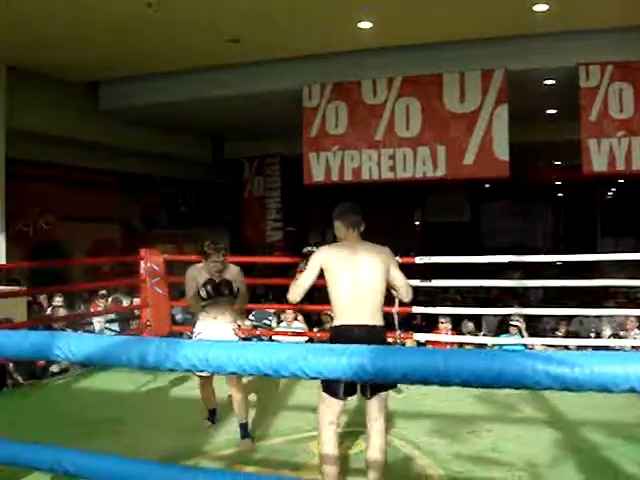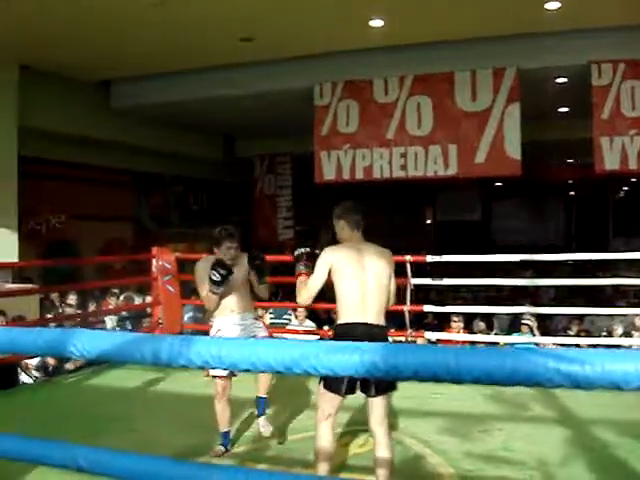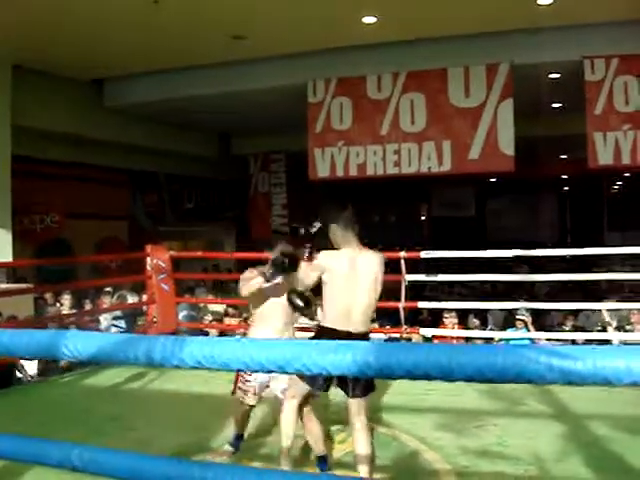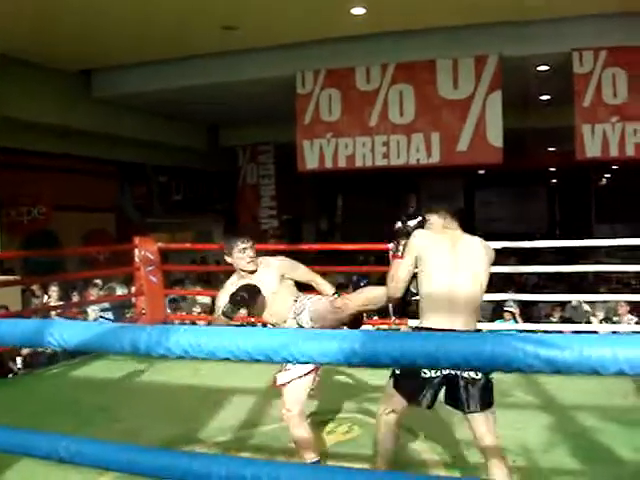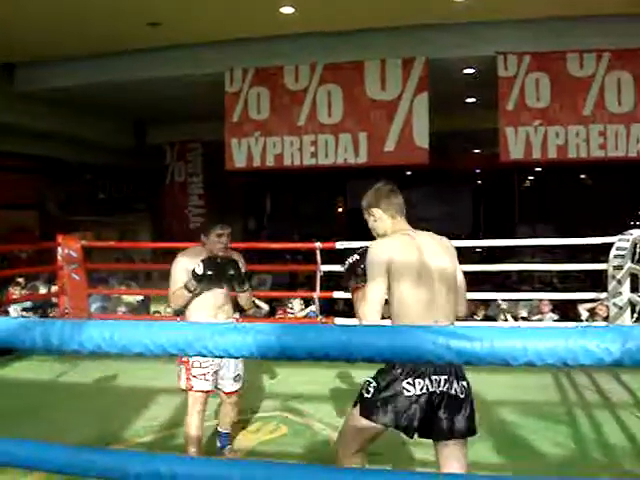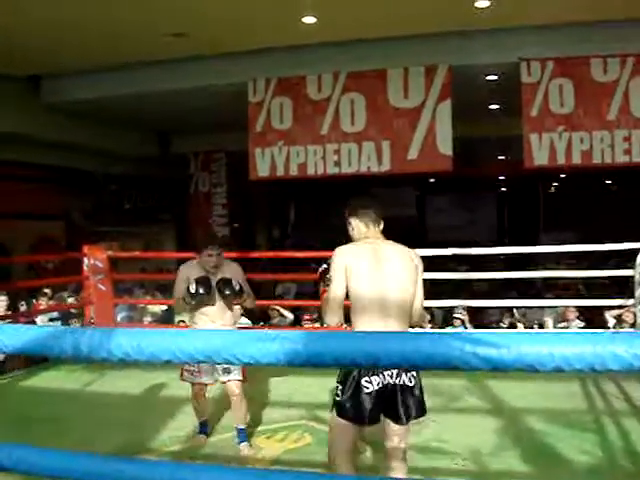
dt=0.7s
person 1, frame 1
left shoulder: (324, 253)
right shoulder: (383, 254)
left elbow: (293, 296)
right elbow: (406, 295)
left wrist: (304, 269)
left hip: (343, 340)
right hip: (376, 341)
left knee: (328, 425)
right knee: (376, 425)
person 1, frame 2
left shoulder: (331, 254)
right shoulder: (385, 255)
left elbow: (303, 299)
left wrist: (302, 269)
left hip: (347, 338)
right hip: (378, 341)
left knee: (325, 418)
right knee: (379, 426)
person 1, frame 3
left shoulder: (327, 258)
right shoulder: (377, 260)
left elbow: (304, 282)
left hip: (327, 342)
left knee: (291, 400)
right knee: (359, 421)
person 1, frame 4
left shoulder: (423, 239)
right shoulder: (484, 249)
left elbow: (394, 290)
left wrist: (397, 254)
left knee: (388, 414)
right knee: (488, 441)
person 1, frame 5
left shoulder: (382, 249)
right shoulder: (445, 247)
left elbow: (370, 322)
left wrist: (357, 286)
left hip: (408, 367)
right hip: (450, 369)
left knee: (347, 448)
right knee: (454, 472)
person 1, frame 6
left shoulder: (345, 254)
right shoulder: (410, 256)
left elbow: (332, 320)
right elbow: (418, 316)
left wrist: (326, 287)
left knee: (339, 450)
right knee: (396, 452)
person 2, frame 1
left shoulder: (234, 272)
right shoulder: (194, 273)
left elbow: (242, 305)
right elbow: (192, 306)
left wrist: (234, 294)
right wrist: (202, 295)
left hip: (227, 329)
right hip: (204, 329)
left knee: (234, 379)
right knee: (204, 380)
left ankle: (244, 432)
right ankle: (212, 414)
person 2, frame 2
left shoulder: (247, 261)
right shoulder: (202, 266)
left elbow: (263, 294)
right elbow: (210, 304)
left wrist: (260, 275)
right wrist: (216, 284)
left hip: (249, 322)
right hip: (222, 327)
right knee: (221, 389)
left ankle: (261, 410)
right ankle: (225, 440)
person 2, frame 3
left shoulder: (294, 278)
right shoulder: (253, 275)
right elbow: (245, 291)
right wrist: (270, 273)
left knee: (303, 408)
right knee: (242, 405)
right ankle: (236, 441)
person 2, frame 4
left shoulder: (277, 264)
right shoulder: (229, 290)
left elbow: (314, 279)
left wrist: (337, 296)
right wrist: (229, 312)
left hip: (309, 313)
left knee: (346, 303)
right knee: (292, 412)
person 2, frame 5
left shoulder: (235, 259)
right shoulder: (186, 259)
left elbow: (247, 304)
right elbow: (175, 302)
left wrist: (241, 282)
right wrist: (195, 280)
left knee: (231, 398)
right knee: (197, 403)
left ankle: (224, 440)
person 2, frame 6
left shoulder: (233, 269)
right shoulder: (186, 270)
left elbow: (250, 302)
right elbow: (177, 305)
left wrist: (239, 293)
right wrist: (191, 297)
left knee: (236, 391)
right knee: (197, 390)
left ankle: (242, 437)
right ankle: (203, 427)
